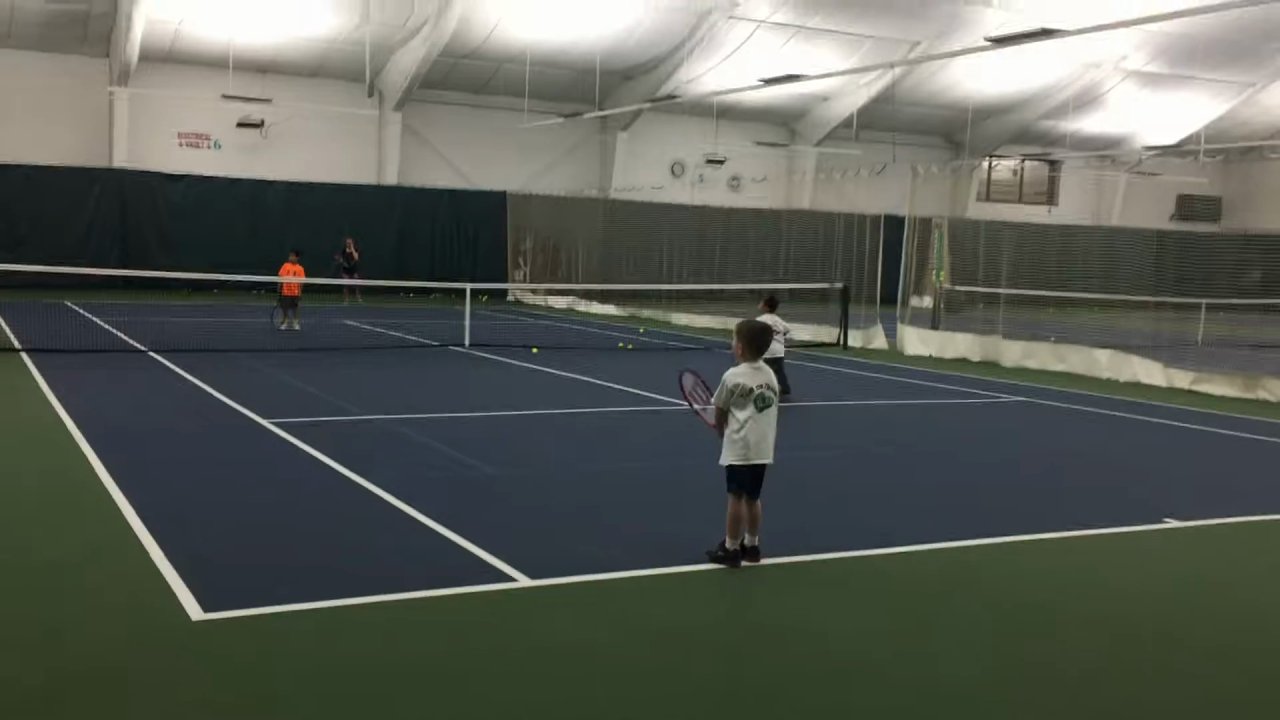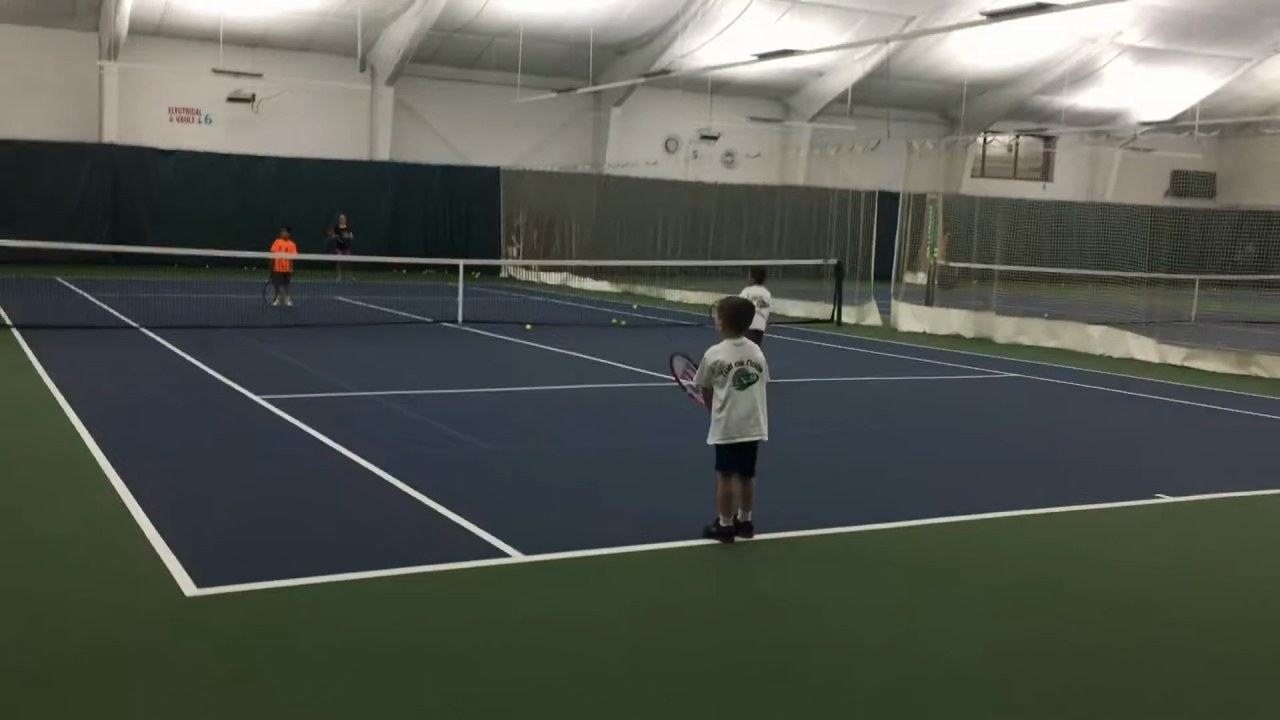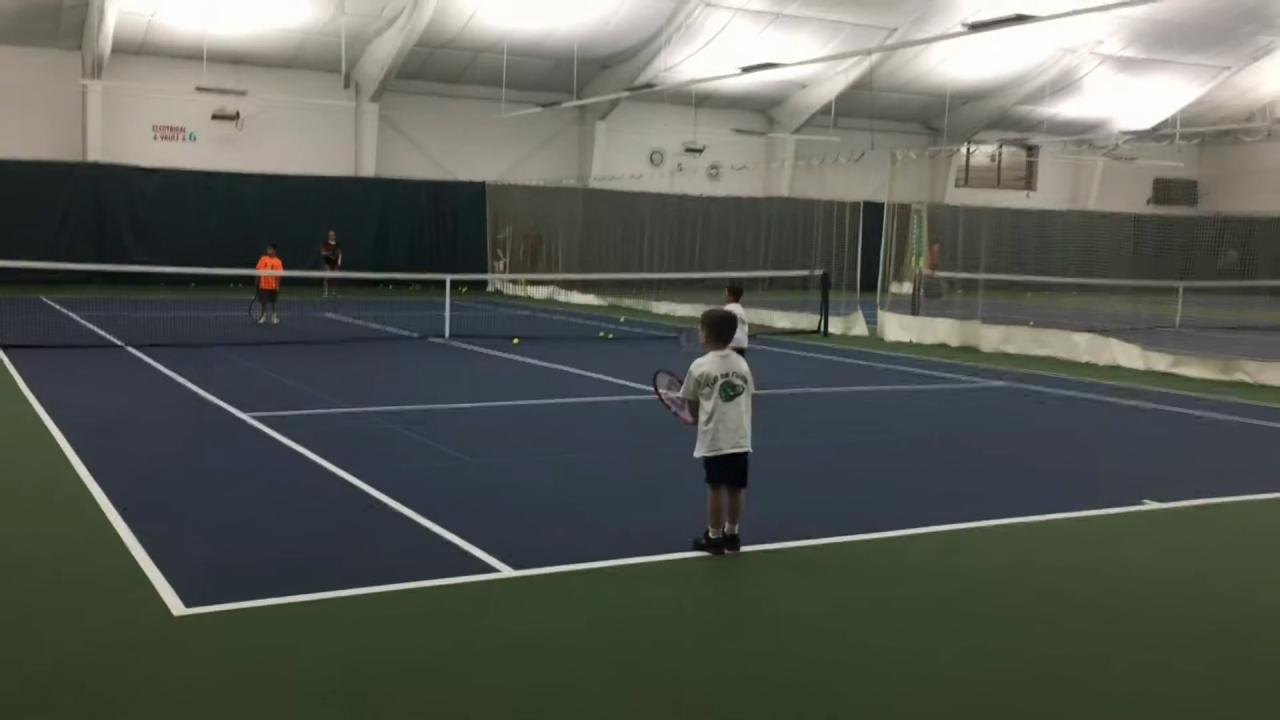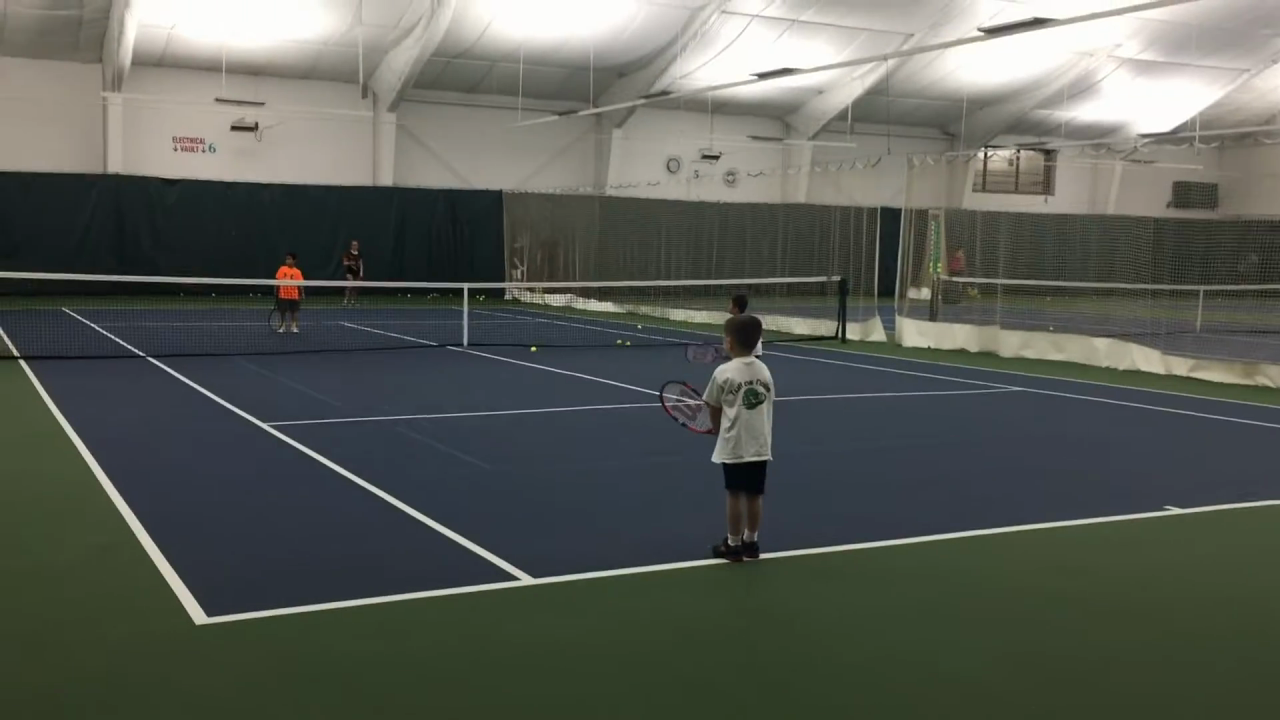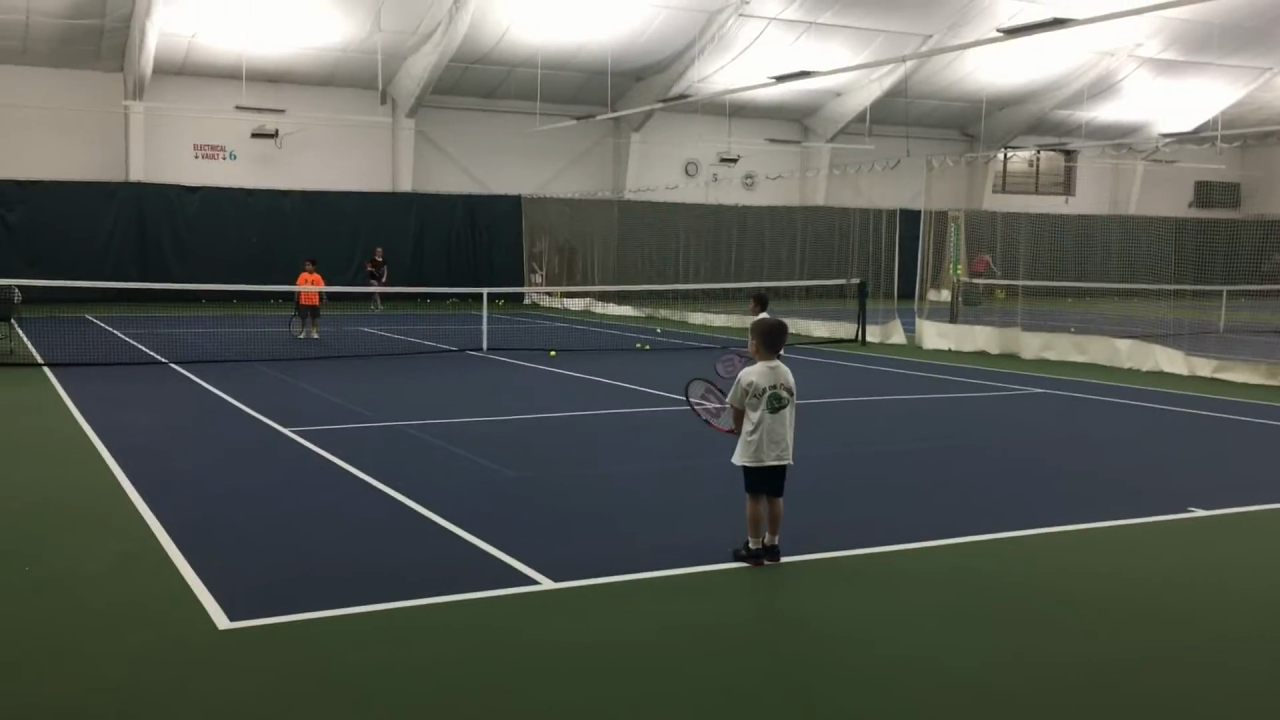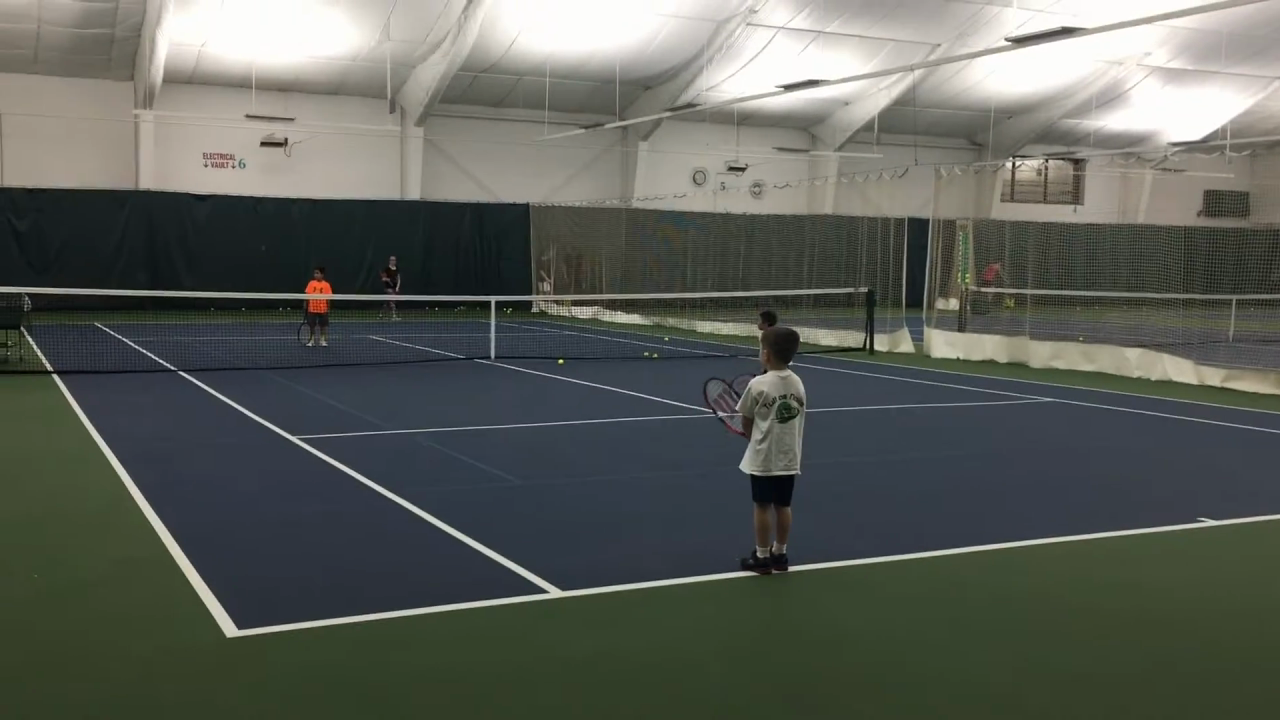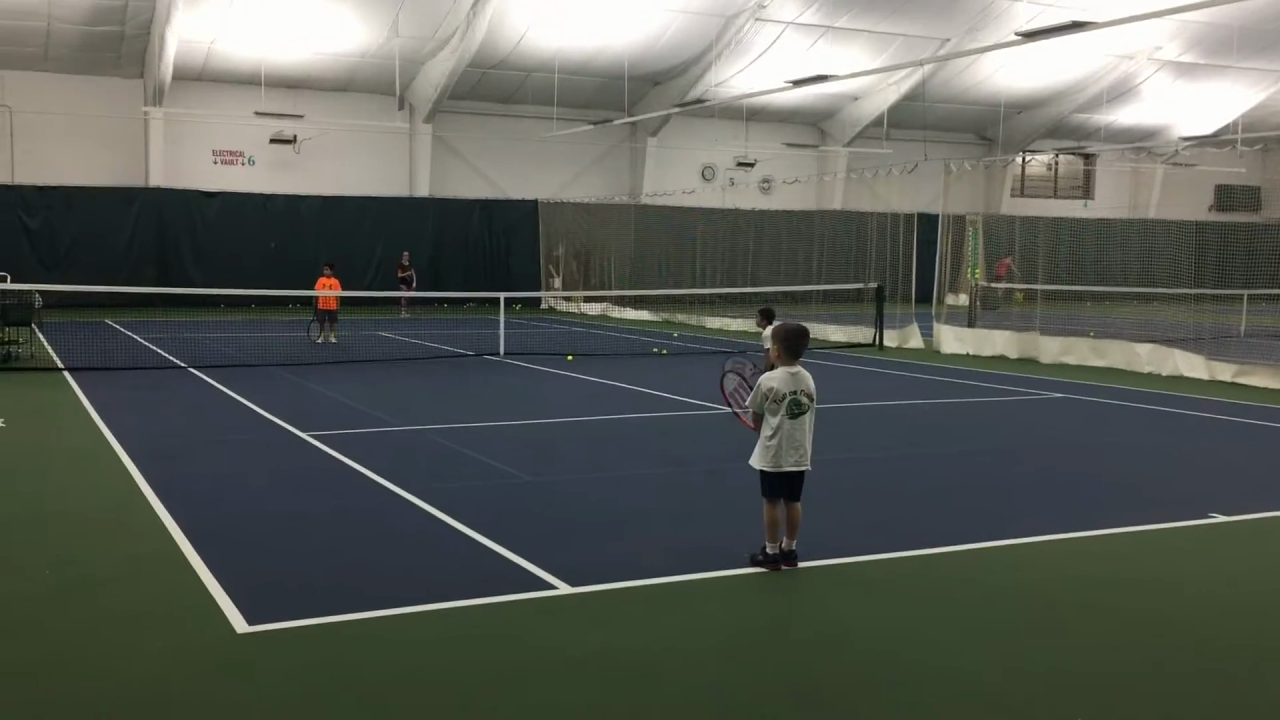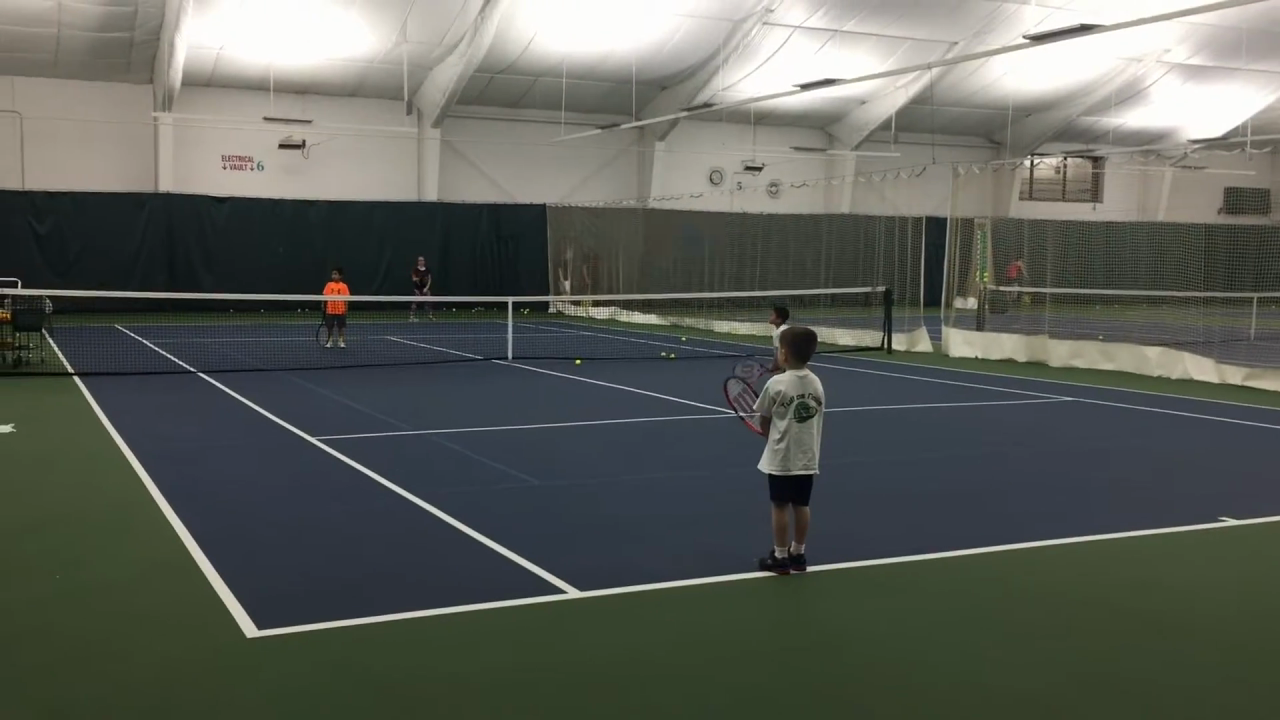
dt=0.3s
person 1, frame 1
left shoulder: (733, 376)
right shoulder: (770, 375)
left elbow: (720, 411)
right elbow: (768, 408)
left wrist: (721, 429)
left hip: (740, 448)
right hip: (762, 448)
left knee: (736, 497)
right knee: (752, 497)
left ankle: (731, 549)
right ankle: (751, 545)
person 1, frame 2
left shoulder: (714, 354)
right shoulder: (757, 351)
left elbow: (706, 391)
right elbow: (761, 384)
left wrist: (714, 408)
left hip: (727, 426)
right hip: (752, 425)
left knee: (726, 476)
right knee: (746, 475)
left ankle: (725, 525)
right ankle: (745, 521)
person 1, frame 3
left shoulder: (700, 366)
right shoulder: (741, 363)
left elbow: (692, 403)
right elbow: (747, 396)
left wrist: (700, 423)
left hip: (714, 439)
right hip: (740, 438)
left knee: (716, 488)
right knee: (736, 488)
left ankle: (714, 538)
right ankle: (731, 534)
person 1, frame 4
left shoulder: (724, 372)
right shoulder: (764, 370)
left elbow: (714, 409)
right elbow: (766, 404)
left wrist: (718, 430)
left hip: (734, 445)
right hip: (760, 445)
left knee: (735, 495)
right knee: (754, 495)
left ankle: (733, 545)
right ankle: (750, 542)
person 1, frame 5
left shoulder: (748, 375)
right shoulder: (787, 374)
left elbow: (737, 412)
right elbow: (787, 408)
left wrist: (741, 431)
left hip: (755, 449)
right hip: (780, 448)
left knee: (755, 498)
right knee: (775, 497)
left ankle: (754, 548)
right ankle: (771, 545)
person 1, frame 6
left shoulder: (759, 384)
right shoulder: (798, 383)
left elbow: (746, 421)
right elbow: (796, 417)
left wrist: (753, 437)
left hip: (763, 457)
right hip: (789, 457)
left knee: (762, 506)
right knee: (783, 506)
left ankle: (762, 557)
right ankle: (779, 554)
person 1, frame 7
left shoulder: (769, 380)
right shoulder: (808, 379)
left elbow: (756, 416)
right elbow: (806, 413)
left wrist: (764, 432)
right wrist: (794, 437)
left hip: (773, 453)
right hip: (799, 453)
left knee: (772, 502)
right knee: (793, 501)
left ankle: (771, 553)
right ankle: (789, 550)
person 1, frame 8
left shoulder: (776, 383)
right shoulder: (816, 383)
left elbow: (764, 420)
right elbow: (815, 416)
left wrist: (771, 436)
right wrist: (802, 442)
left hip: (781, 457)
right hip: (807, 457)
left knee: (780, 506)
right knee: (801, 505)
left ankle: (780, 557)
right ankle: (798, 554)
